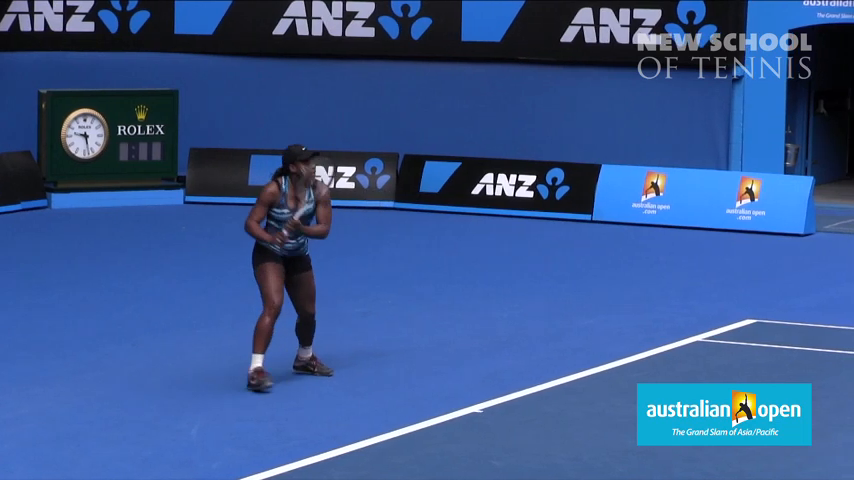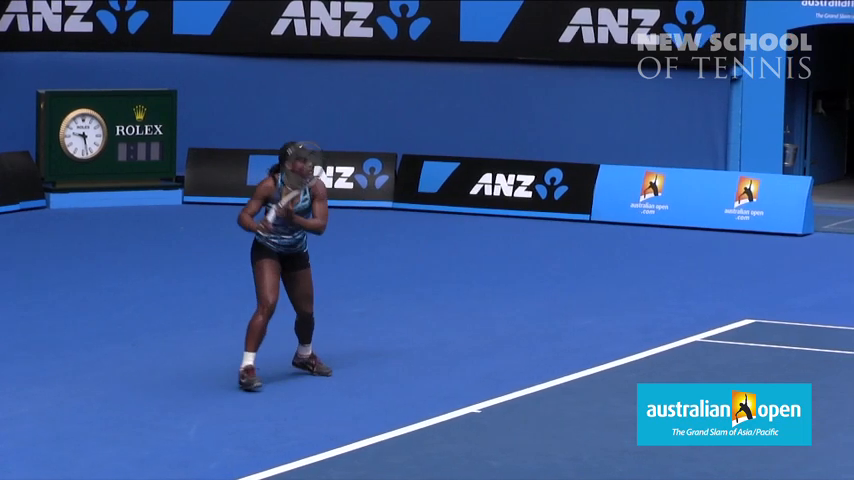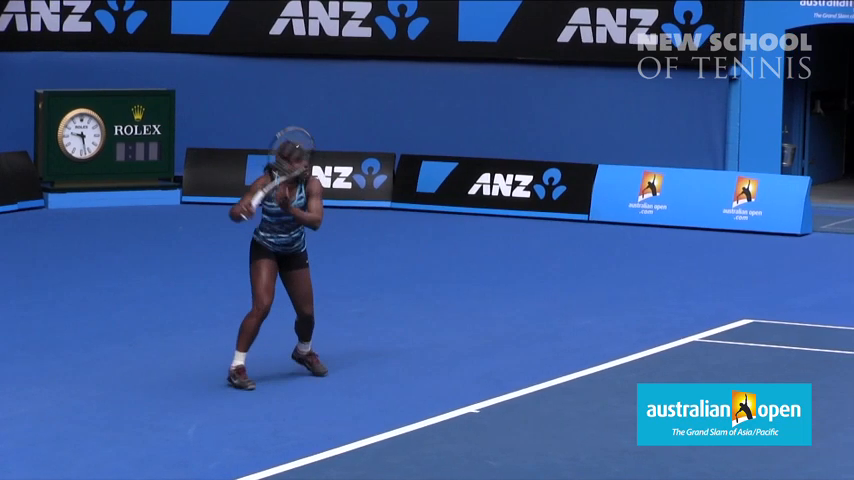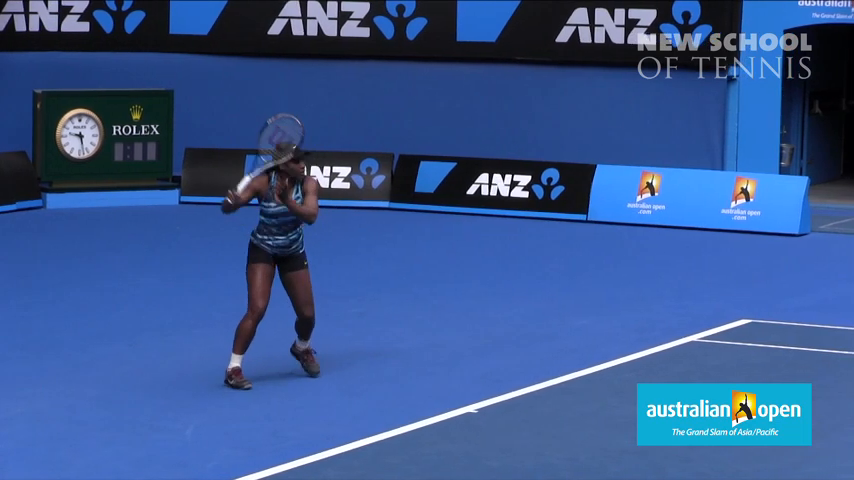
dt=0.4s
person 1, frame 1
left shoulder: (320, 191)
right shoulder: (273, 190)
left elbow: (324, 229)
right elbow: (250, 223)
left wrist: (302, 229)
right wrist: (270, 237)
left hip: (298, 255)
right hip: (268, 253)
left knee: (308, 313)
right knee: (273, 306)
left ankle: (305, 358)
right ankle: (256, 369)
person 1, frame 2
left shoulder: (316, 188)
right shoulder: (270, 185)
left elbow: (320, 225)
right elbow: (243, 216)
left wrist: (294, 218)
right wrist: (257, 226)
left hip: (296, 252)
right hip: (267, 250)
left knee: (306, 312)
right knee: (267, 305)
left ankle: (304, 356)
right ankle: (247, 366)
person 1, frame 3
left shoulder: (312, 184)
right shoulder: (266, 182)
left elbow: (316, 221)
right elbow: (234, 212)
left wrist: (289, 208)
right wrist: (242, 211)
left hip: (294, 251)
right hip: (264, 248)
left knee: (306, 312)
right knee: (261, 307)
left ankle: (304, 352)
right ankle: (237, 366)
person 1, frame 4
left shoulder: (308, 184)
right shoulder: (263, 182)
left elbow: (311, 216)
right elbow: (227, 209)
left wrist: (287, 201)
right wrist: (231, 201)
left hip: (293, 252)
right hip: (262, 249)
left knee: (307, 314)
right knee: (257, 309)
left ankle: (302, 349)
right ankle: (233, 368)
